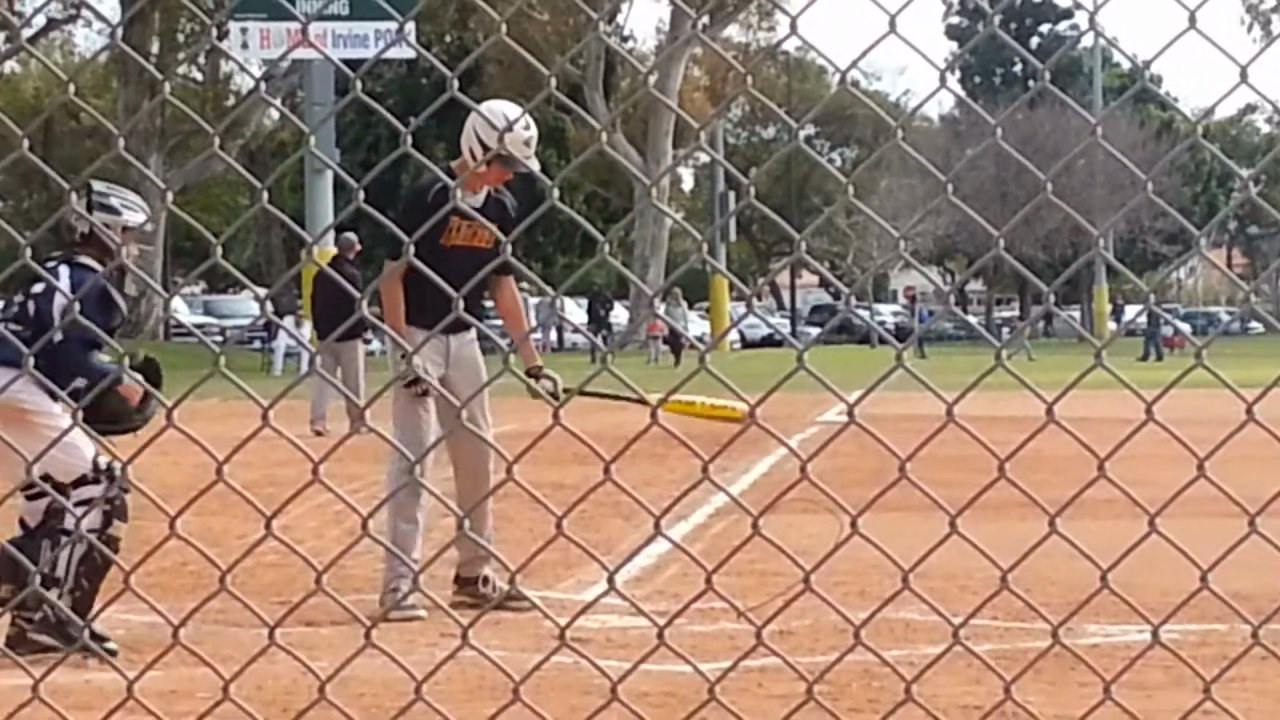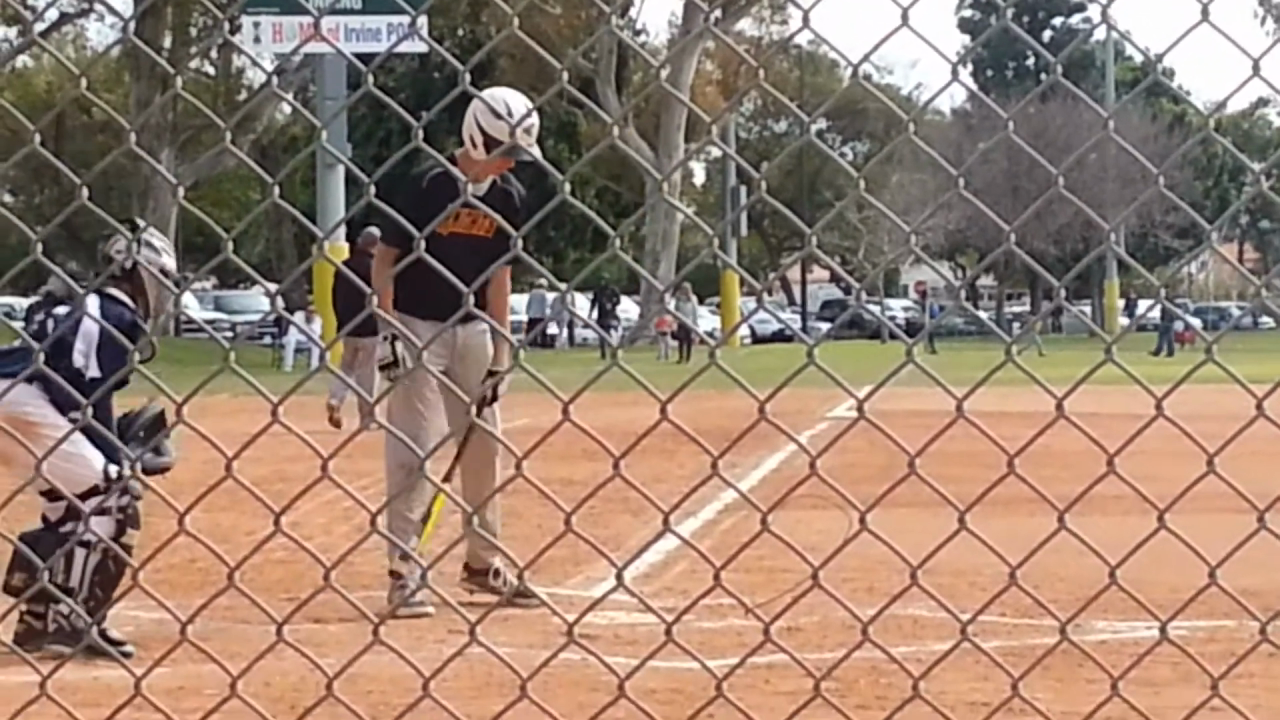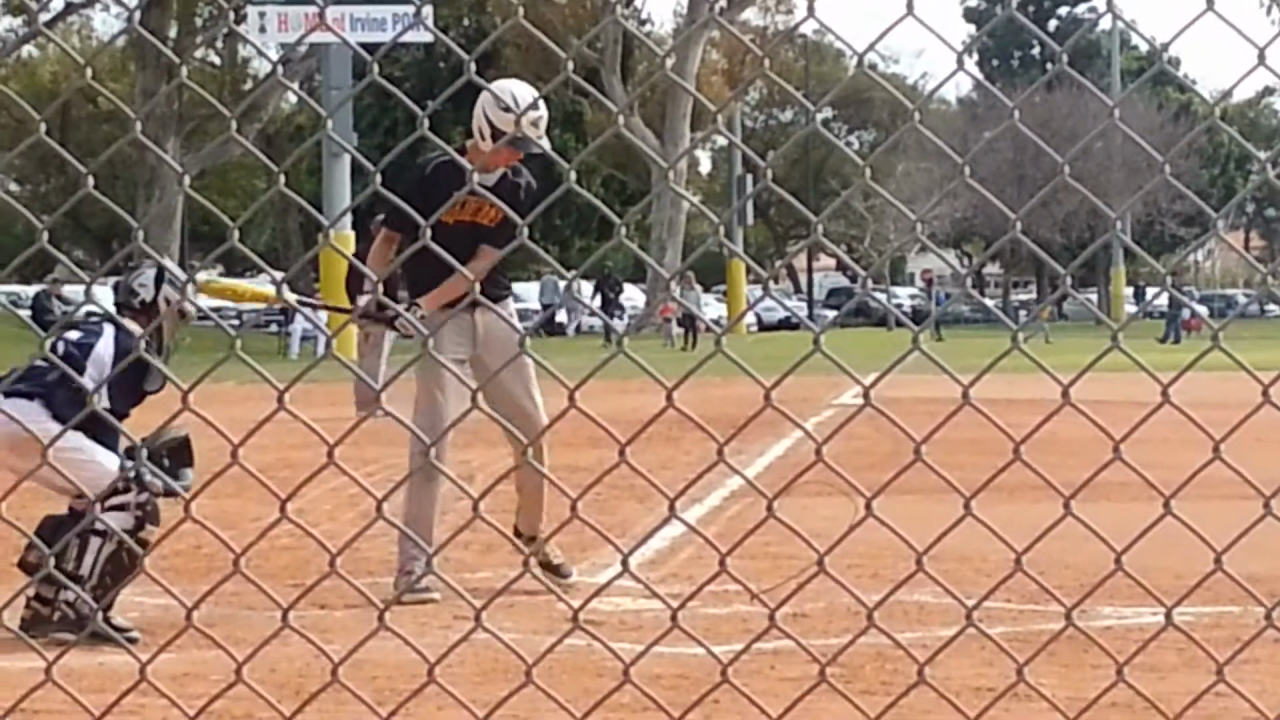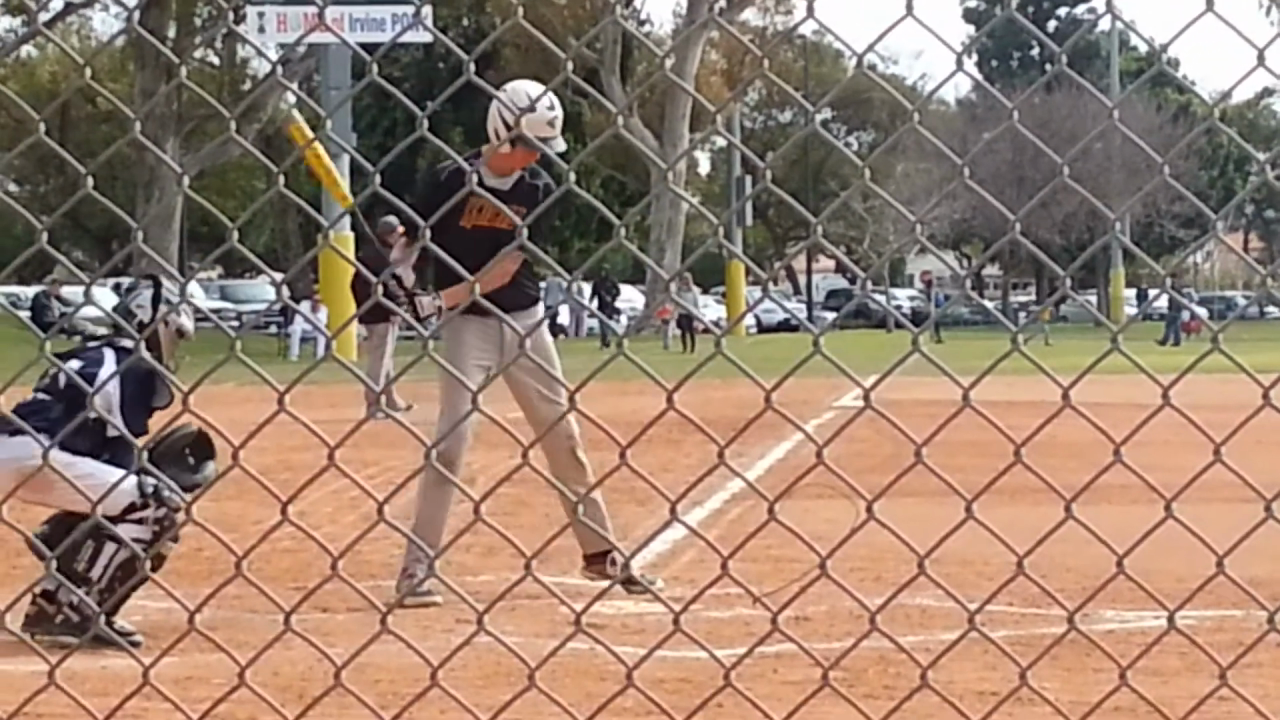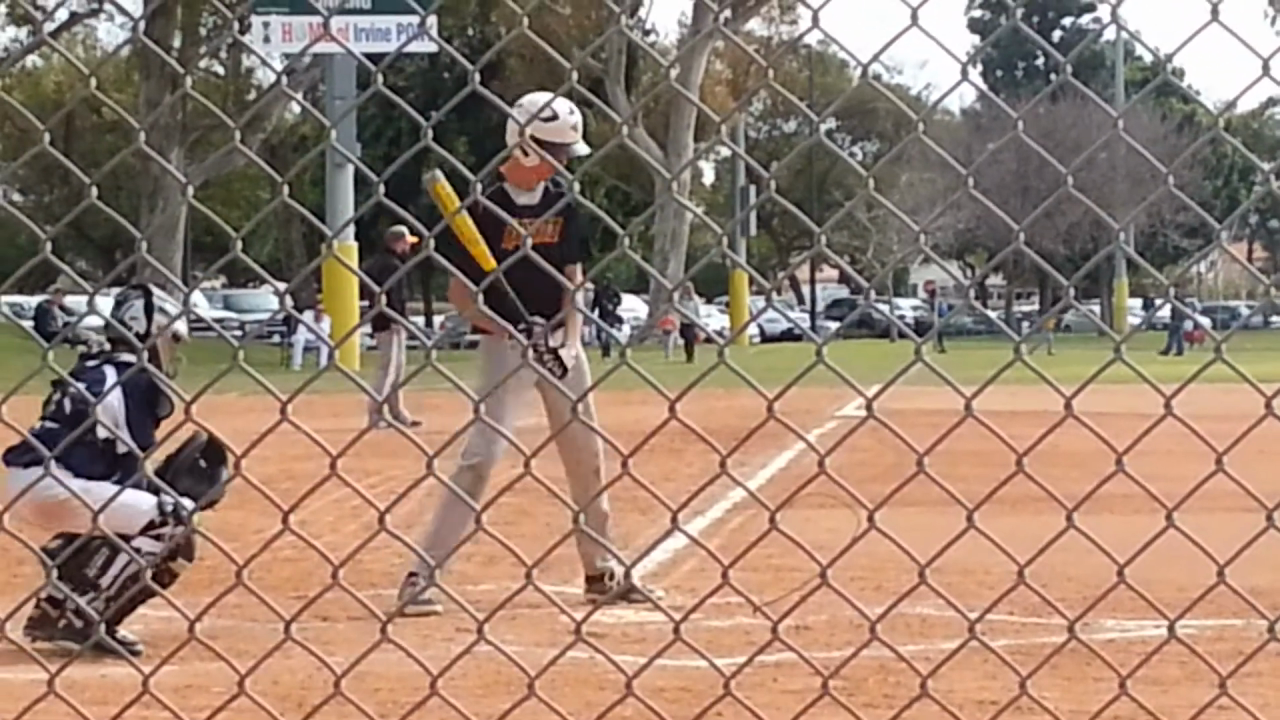
dt=0.2s
person 1, frame 1
left shoulder: (503, 208)
right shoulder: (428, 196)
left elbow: (505, 289)
right elbow: (393, 277)
left wrist: (532, 360)
right wrist: (404, 350)
left hip: (462, 335)
right hip: (416, 335)
left knee: (475, 454)
right knee: (412, 454)
left ankle: (474, 575)
right ankle: (399, 583)
person 1, frame 2
left shoulder: (510, 197)
right shoulder: (427, 186)
left elbow: (499, 280)
right elbow: (385, 259)
left wrist: (500, 360)
right wrist: (387, 333)
left hip: (471, 328)
right hip: (417, 327)
left knee: (484, 447)
right knee: (413, 451)
left ankle: (482, 564)
right ankle: (404, 576)
person 1, frame 3
left shoulder: (519, 189)
right shoulder: (434, 174)
left elbow: (480, 265)
right elbow: (390, 236)
left wrist: (424, 304)
right wrist: (366, 289)
left hip: (494, 313)
right hip: (438, 320)
left knee: (532, 425)
right knee: (433, 439)
left ankle: (531, 532)
right ankle: (414, 564)
person 1, frame 4
left shoulder: (539, 189)
right shoulder: (449, 180)
left elbow: (510, 266)
left hip: (523, 320)
right hip: (465, 325)
left knee: (564, 439)
right knee: (450, 443)
left ankle: (601, 552)
right ankle: (417, 565)
person 1, frame 5
left shoulder: (563, 199)
right shoulder: (482, 205)
left elbow: (574, 277)
right elbow: (460, 292)
left wrist: (567, 333)
right wrist: (504, 328)
left hip: (560, 341)
right hip: (508, 345)
left knee: (588, 455)
right knee: (480, 459)
left ankle: (603, 572)
right ankle: (422, 576)
person 2, frame 1
left shoulder: (61, 275)
right shoulder: (91, 283)
right elbow: (66, 356)
left wrist: (102, 387)
right wrist: (118, 384)
left knee: (51, 499)
right knee: (98, 487)
right ankle: (60, 618)
person 2, frame 2
left shoulder: (88, 308)
right shoulder: (114, 316)
right elbow: (89, 402)
left wrist: (117, 449)
right wrist: (124, 460)
left knee: (76, 500)
right knee: (111, 498)
left ankle: (40, 615)
right ankle: (67, 622)
person 2, frame 3
left shoulder: (99, 333)
right shoulder: (127, 346)
left elbow: (94, 429)
right elbow: (100, 426)
left wrist: (132, 467)
right wrist: (138, 474)
left knee: (103, 496)
right knee: (133, 494)
left ankle: (47, 602)
right ankle: (73, 611)
person 2, frame 4
left shoulder: (96, 356)
right shoulder: (132, 368)
right elbow: (119, 454)
left wrist: (155, 472)
right wrist: (159, 483)
right hip: (32, 456)
left knee: (120, 507)
right knee: (156, 505)
left ankle: (53, 600)
right ankle: (75, 613)
person 2, frame 5
left shoulder: (91, 372)
right shoulder: (136, 382)
right elbow: (129, 471)
left wrist: (166, 486)
right wrist: (169, 492)
right hip: (50, 486)
left knee: (125, 521)
right knee: (176, 523)
left ankle: (57, 604)
right ankle: (81, 617)
person 3, frame 1
left shoulder: (321, 273)
right shoulder: (352, 273)
left elbow: (314, 304)
right elbow: (357, 306)
right wrist: (364, 328)
left hip: (325, 336)
right hip: (349, 335)
left knee: (324, 378)
right knee: (353, 381)
left ankle: (318, 421)
right ankle: (356, 421)
person 3, frame 2
left shoulder: (344, 266)
right shoulder: (374, 268)
left elbow: (335, 297)
left wrist: (341, 321)
left hip: (348, 329)
right hip: (369, 330)
left knee: (347, 369)
right knee: (368, 375)
left ankle: (333, 403)
right ankle: (367, 417)
person 3, frame 3
left shoulder: (359, 253)
left elbow: (349, 283)
right elbow: (392, 288)
left wrist: (357, 306)
left knee: (367, 358)
right knee: (376, 361)
left ankle: (363, 401)
right ankle: (372, 405)
person 3, frame 4
left shoulder: (364, 254)
right shoulder: (387, 256)
left elbow: (355, 285)
right elbow: (387, 287)
right wrist: (395, 311)
left hip: (367, 315)
right hip: (383, 316)
left knee: (383, 360)
right knee: (379, 362)
left ankle: (392, 401)
right ankle: (374, 405)
person 3, frame 5
left shoulder: (377, 263)
right shoulder: (392, 265)
left elbow: (372, 294)
right elbow: (390, 296)
right wrist: (396, 321)
left hip: (383, 324)
right hip: (390, 325)
left knee: (397, 370)
right knee: (388, 369)
left ankle: (398, 413)
right ankle: (376, 414)
